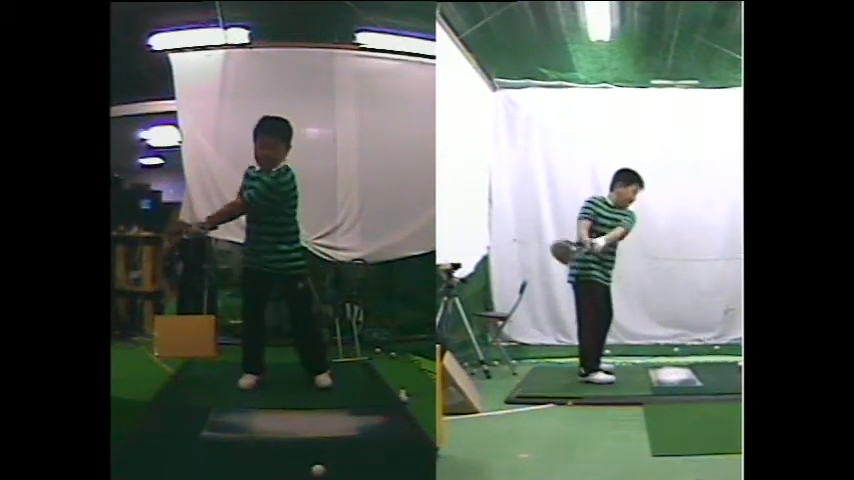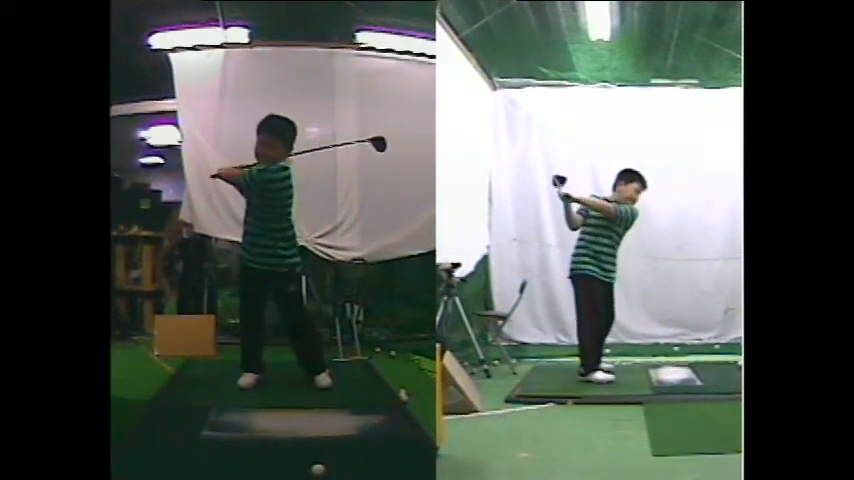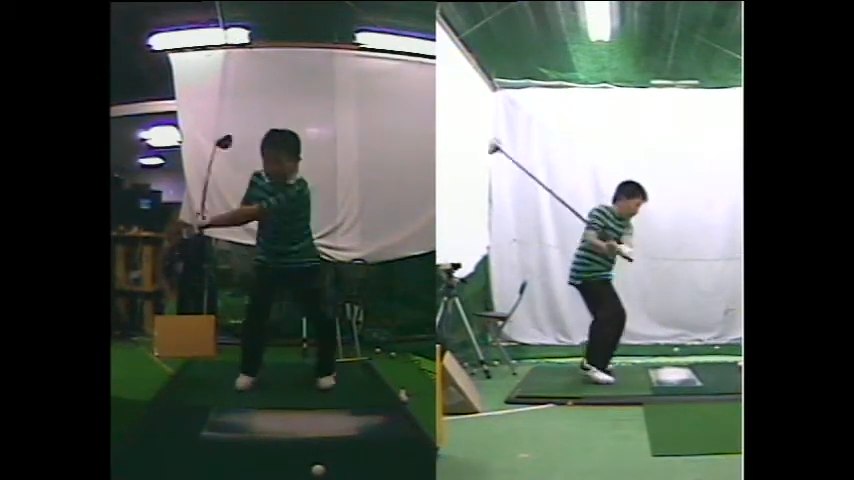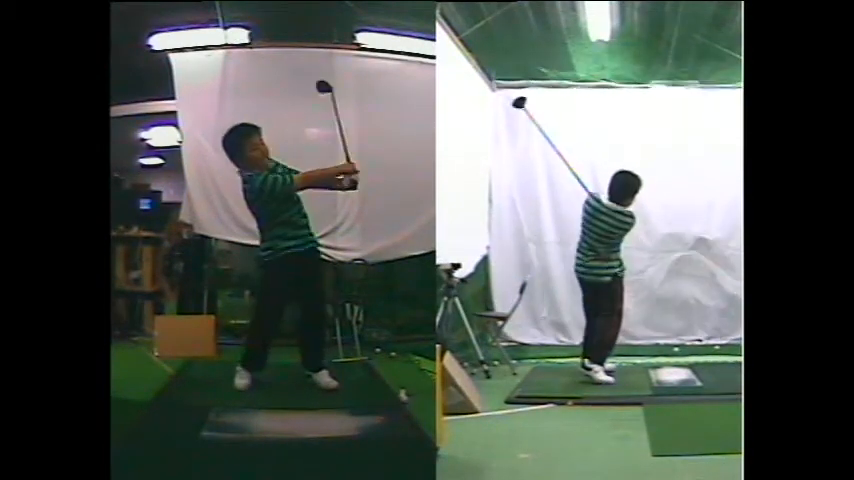
dt=0.3s
person 1, frame 1
left shoulder: (282, 178)
right shoulder: (252, 173)
left elbow: (240, 206)
right elbow: (240, 207)
left wrist: (210, 221)
right wrist: (214, 220)
left hip: (287, 263)
right hip: (255, 260)
left knee: (303, 316)
right knee: (252, 317)
left ankle: (319, 368)
right ankle: (253, 369)
person 1, frame 2
left shoulder: (272, 175)
right shoulder: (266, 171)
left elbow: (238, 177)
left wrist: (224, 172)
right wrist: (233, 173)
left hip: (281, 262)
right hip: (252, 258)
left knee: (295, 317)
right knee: (250, 316)
left ankle: (318, 368)
right ankle: (252, 367)
person 1, frame 3
left shoulder: (298, 190)
right shoulder: (260, 179)
left elbow: (251, 212)
right elbow: (247, 208)
left wrist: (213, 221)
left hip: (302, 263)
right hip: (267, 261)
left knee: (319, 319)
right knee: (255, 317)
left ankle: (325, 369)
right ankle: (249, 369)
person 1, frame 4
left shoulder: (273, 168)
right shoulder: (256, 183)
left elbow: (302, 179)
right elbow: (303, 181)
left wrist: (339, 181)
right wrist: (340, 169)
left hip: (306, 251)
right hip: (277, 258)
left knee: (314, 312)
right knee: (267, 315)
left ankle: (315, 367)
right ankle: (247, 367)
person 2, frame 1
left shoulder: (628, 215)
right shoulder: (593, 203)
left elbow: (619, 232)
right elbow: (582, 228)
left wrist: (602, 241)
right wrist: (586, 242)
left hip: (603, 274)
right hip: (585, 272)
left knee: (604, 318)
right knee: (591, 319)
left ankle: (592, 361)
right ankle: (589, 369)
person 2, frame 2
left shoulder: (629, 212)
right shoulder: (592, 202)
left elbow: (607, 210)
right elbow: (574, 224)
left wrist: (575, 198)
right wrist: (568, 205)
left hip: (606, 272)
right hip: (584, 268)
left knee: (605, 317)
right knee: (590, 318)
left ankle: (593, 360)
right ankle: (588, 369)
person 2, frame 3
left shoulder: (626, 225)
right shoulder: (600, 213)
left elbow: (626, 244)
right elbow: (590, 240)
left wrist: (618, 247)
right wrist: (607, 248)
left hip: (590, 275)
right hip: (590, 276)
left knee: (604, 317)
right knee: (614, 317)
left ankle: (593, 361)
right ankle: (593, 364)
person 2, frame 4
left shoulder: (592, 202)
right shoulder: (628, 219)
left hip: (585, 271)
right hip: (608, 274)
left knee: (593, 316)
right knee: (610, 317)
left ankle: (590, 359)
right ankle: (593, 363)
